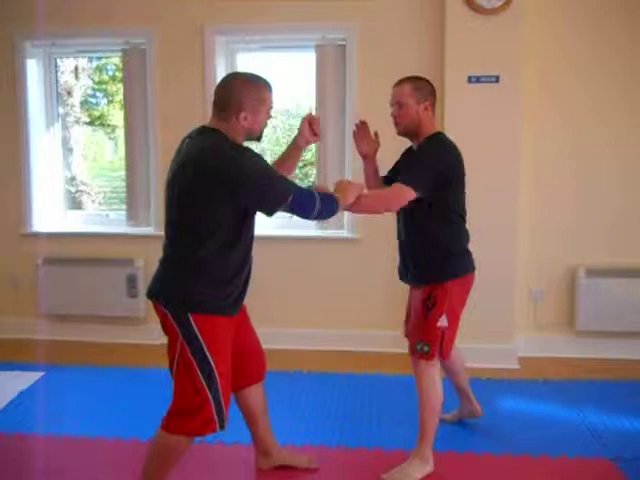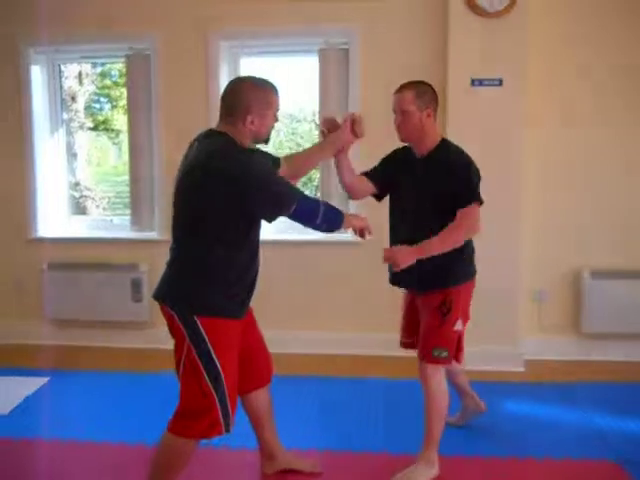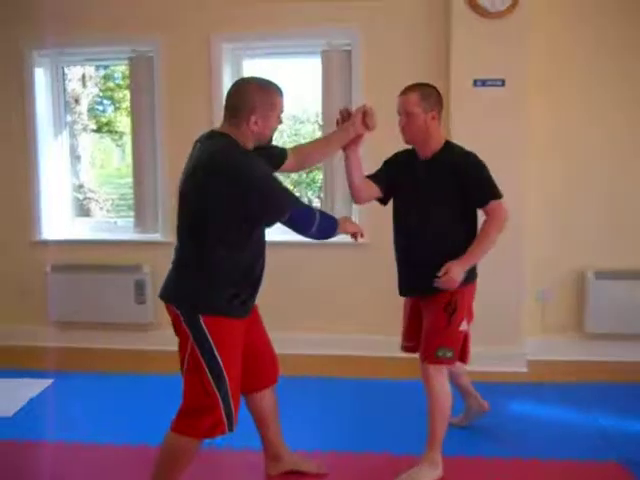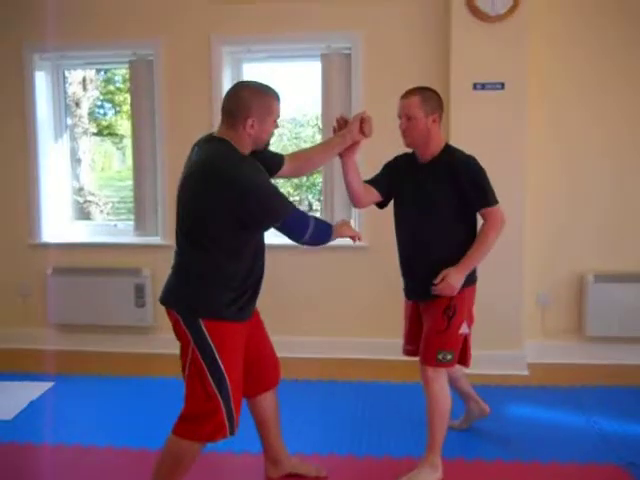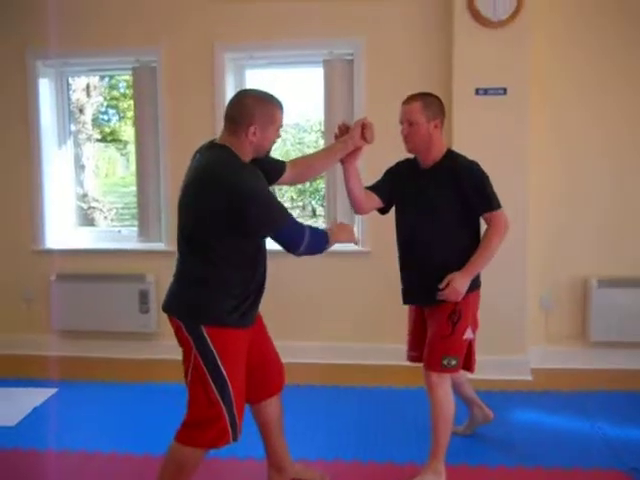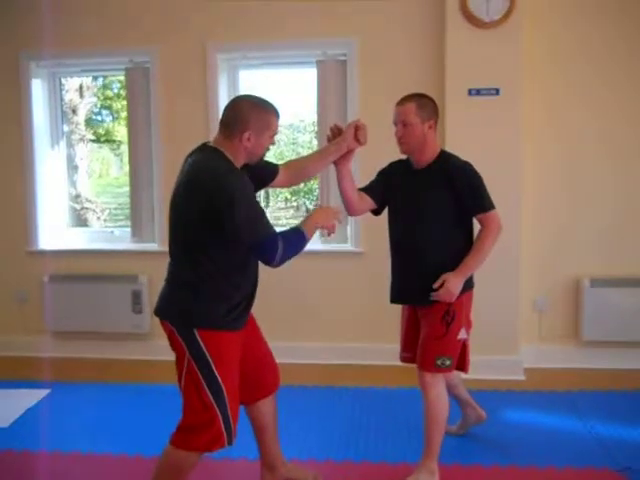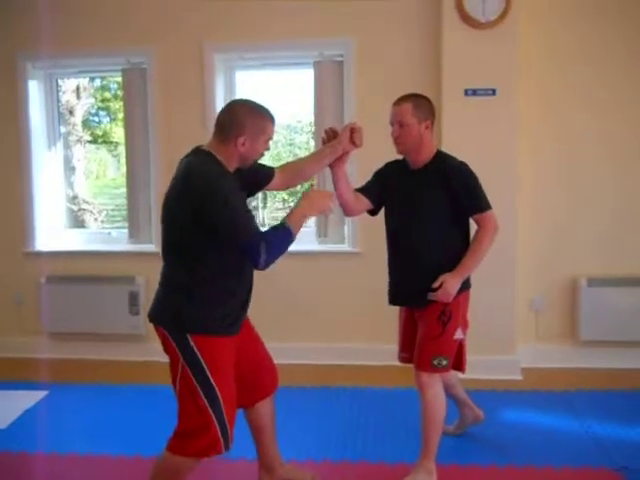
dt=0.2s
person 1, frame 1
left shoulder: (206, 143)
right shoulder: (227, 161)
left elbow: (265, 185)
right elbow: (302, 203)
left wrist: (299, 145)
right wrist: (343, 196)
left hip: (214, 293)
right hip: (194, 301)
left knee: (249, 368)
right knee: (198, 406)
person 1, frame 2
left shoulder: (217, 147)
right shoulder: (235, 165)
left elbow: (281, 173)
right elbow: (305, 210)
left wrist: (336, 143)
right wrist: (350, 219)
left hip: (222, 296)
right hip: (200, 304)
left knee: (256, 372)
right knee: (204, 410)
person 1, frame 3
left shoulder: (224, 146)
right shoulder: (236, 166)
left elbow: (294, 159)
right elbow: (303, 220)
left wrist: (349, 132)
right wrist: (344, 224)
left hip: (229, 297)
right hip: (206, 303)
left knee: (261, 372)
right knee: (208, 408)
person 1, frame 4
left shoulder: (223, 151)
right shoulder: (233, 172)
left elbow: (290, 165)
right elbow: (299, 227)
left wrist: (346, 139)
right wrist: (340, 229)
left hip: (231, 301)
right hip: (207, 308)
left knee: (263, 375)
right knee: (210, 412)
person 1, frame 5
left shoulder: (226, 158)
right shoulder: (233, 178)
left elbow: (292, 172)
right elbow: (296, 239)
left wrist: (347, 145)
right wrist: (337, 234)
left hip: (233, 307)
right hip: (208, 315)
left knee: (267, 380)
right knee: (212, 418)
person 1, frame 6
left shoulder: (219, 161)
right shoulder: (221, 181)
left elbow: (285, 175)
right elbow: (274, 251)
left wrist: (340, 147)
right wrist: (315, 221)
left hip: (225, 310)
right hip: (200, 319)
left knee: (262, 380)
right knee: (208, 422)
person 1, frame 7
left shoulder: (215, 166)
right shoulder: (209, 183)
left elbow: (281, 177)
right elbow: (261, 253)
left wrist: (335, 149)
right wrist: (305, 208)
left hip: (221, 314)
right hip: (194, 323)
left knee: (260, 382)
right knee: (205, 427)
person 2, frame 1
left shoulder: (436, 154)
right shoulder: (411, 155)
left elbow: (391, 202)
right elbow: (387, 195)
right wrist: (369, 158)
left hip: (444, 275)
right hip: (425, 272)
left knee: (424, 360)
right knee: (442, 346)
right ankle: (469, 404)
person 2, frame 2
left shoulder: (455, 162)
right shoulder: (399, 160)
left elbow: (469, 224)
right elbow: (357, 189)
left wrist: (415, 251)
right wrist: (341, 153)
left hip: (448, 280)
right hip: (419, 280)
left knee: (431, 364)
right knee: (436, 352)
right ankle: (471, 401)
person 2, frame 3
left shoulder: (463, 163)
right shoulder: (400, 163)
left elbow: (498, 216)
right elbow: (361, 193)
left wrist: (462, 264)
right wrist: (351, 149)
left hip: (450, 283)
right hip: (416, 282)
left knee: (433, 366)
right knee: (436, 355)
right ankle: (474, 400)
person 2, frame 4
left shoulder: (462, 166)
right shoulder: (399, 167)
left elbow: (495, 220)
right elbow: (360, 198)
left wrist: (461, 270)
right wrist: (348, 157)
left hip: (449, 286)
right hip: (415, 285)
left knee: (433, 369)
right knee: (438, 358)
right ankle: (475, 404)
person 2, frame 5
left shoulder: (464, 171)
right shoulder: (401, 173)
left elbow: (499, 224)
right elbow: (362, 205)
left wrist: (467, 274)
right wrist: (349, 163)
left hip: (454, 291)
right hip: (418, 290)
left knee: (436, 375)
right knee: (440, 364)
right ankle: (478, 409)
person 2, frame 6
left shoulder: (458, 172)
right shoulder: (394, 173)
left elbow: (492, 225)
right elbow: (355, 207)
left wrist: (460, 275)
right wrist: (342, 165)
left hip: (447, 292)
right hip: (411, 291)
left knee: (430, 375)
right knee: (433, 364)
right ankle: (471, 410)
person 2, frame 7
left shoulder: (454, 172)
right shoulder: (390, 174)
left elbow: (489, 225)
right elbow: (352, 207)
left wrist: (458, 275)
right wrist: (337, 167)
left hip: (444, 292)
right hip: (408, 291)
left knee: (427, 375)
right knee: (431, 365)
right ankle: (469, 410)
